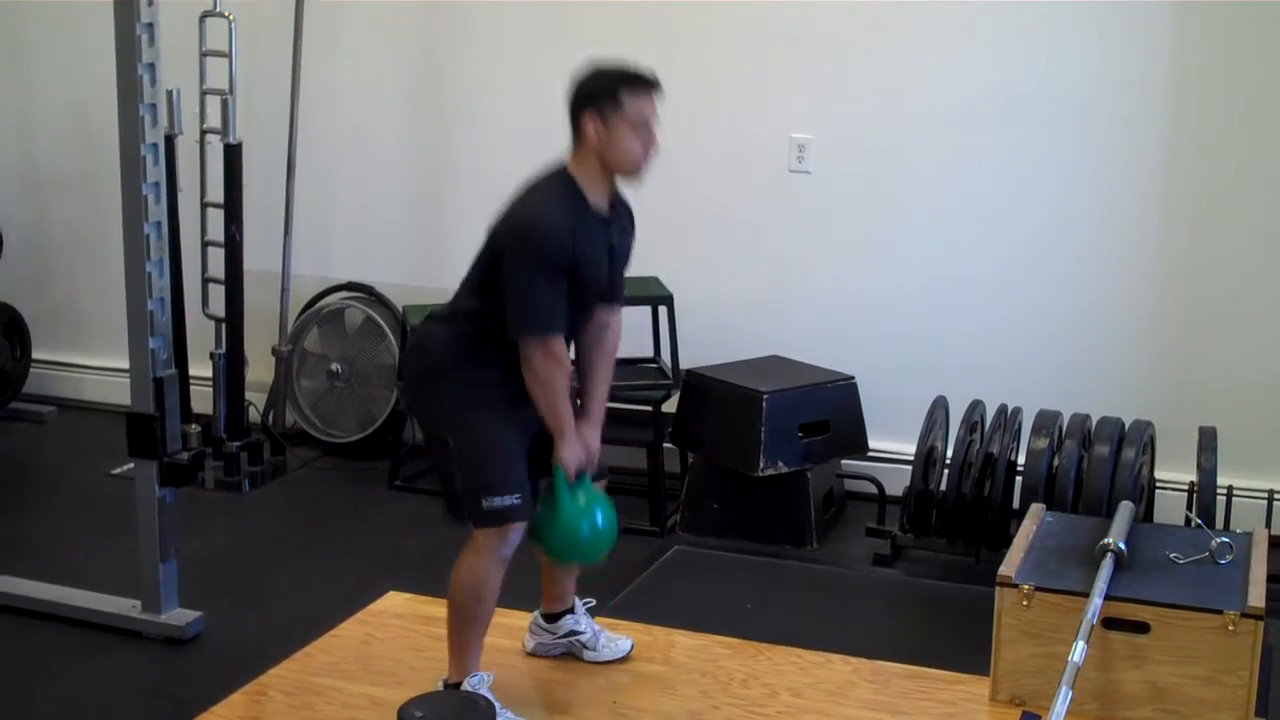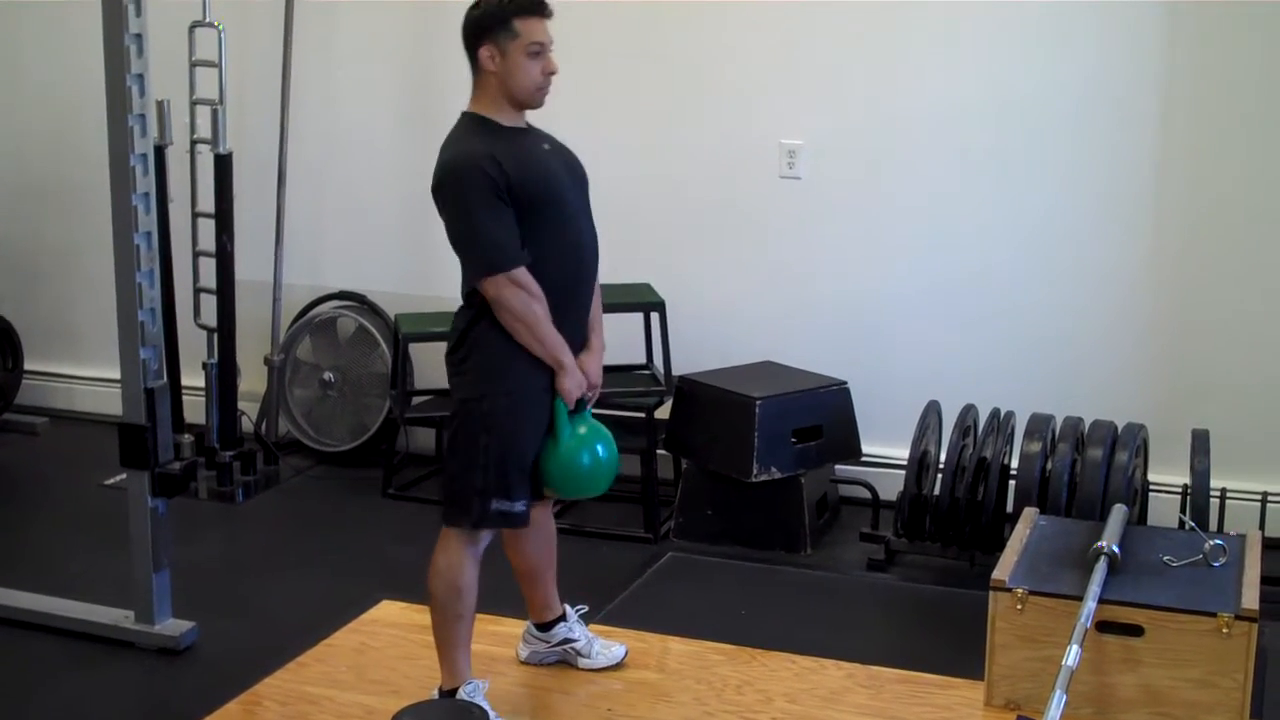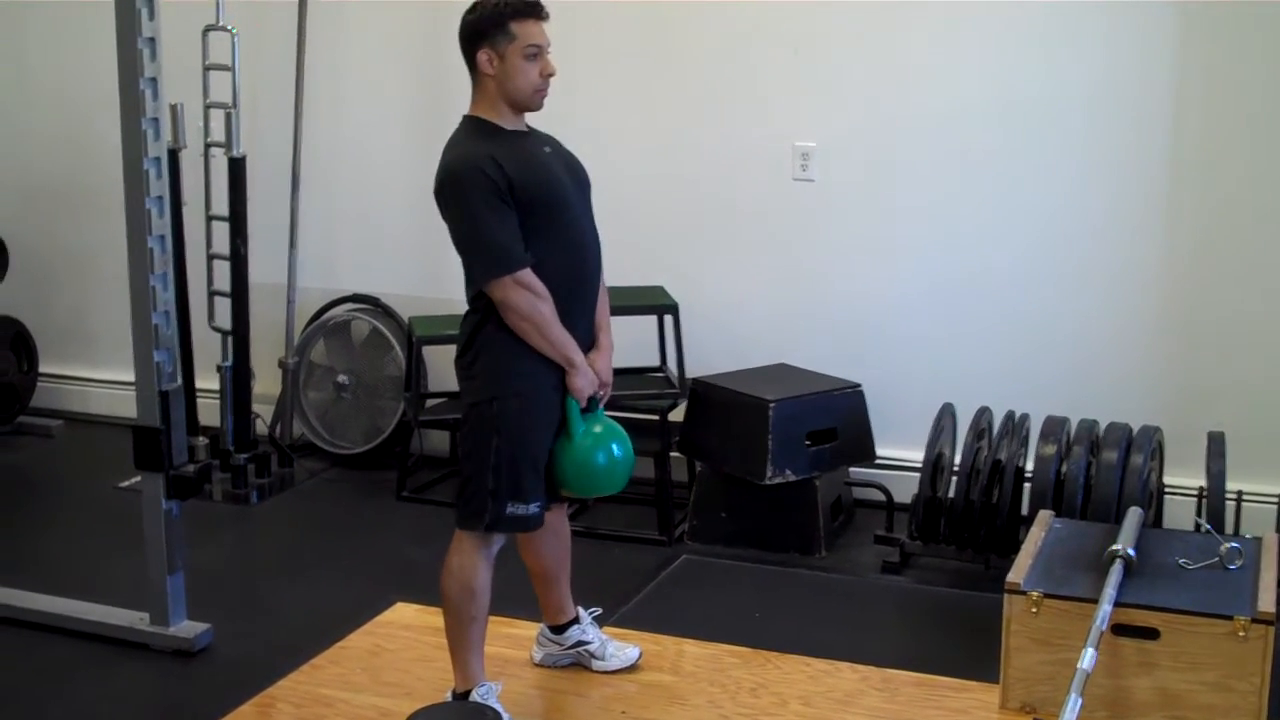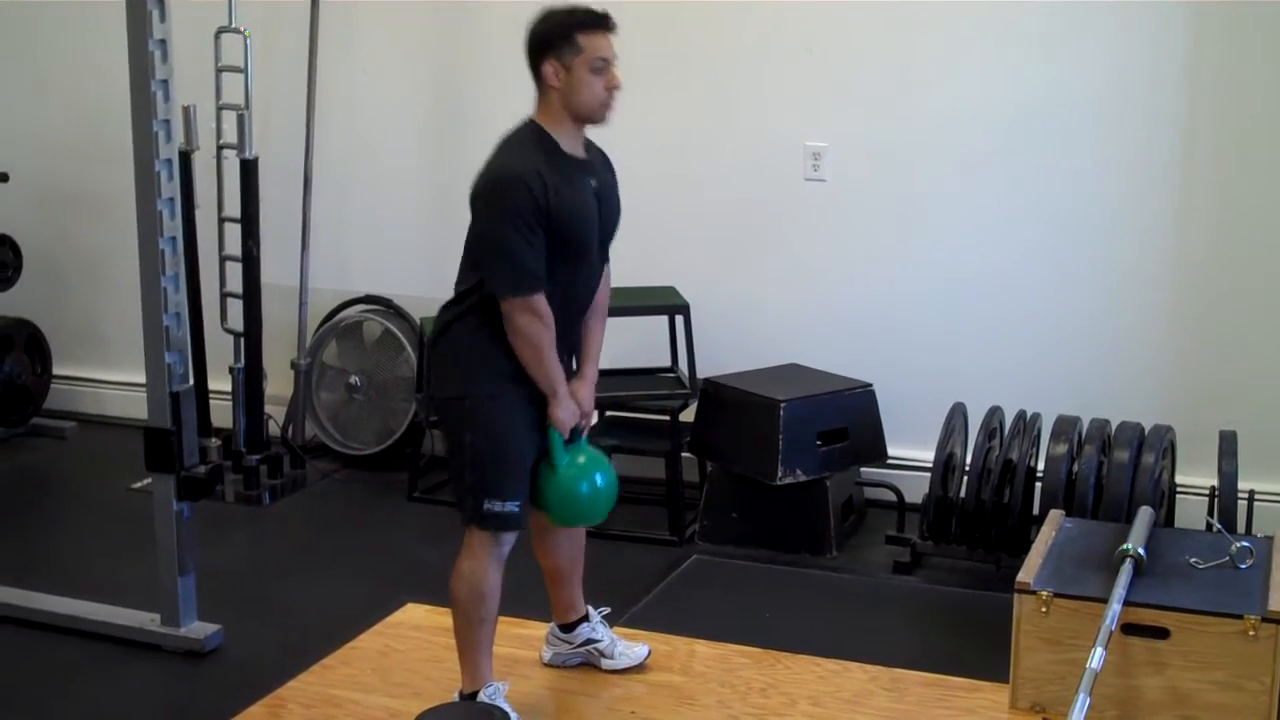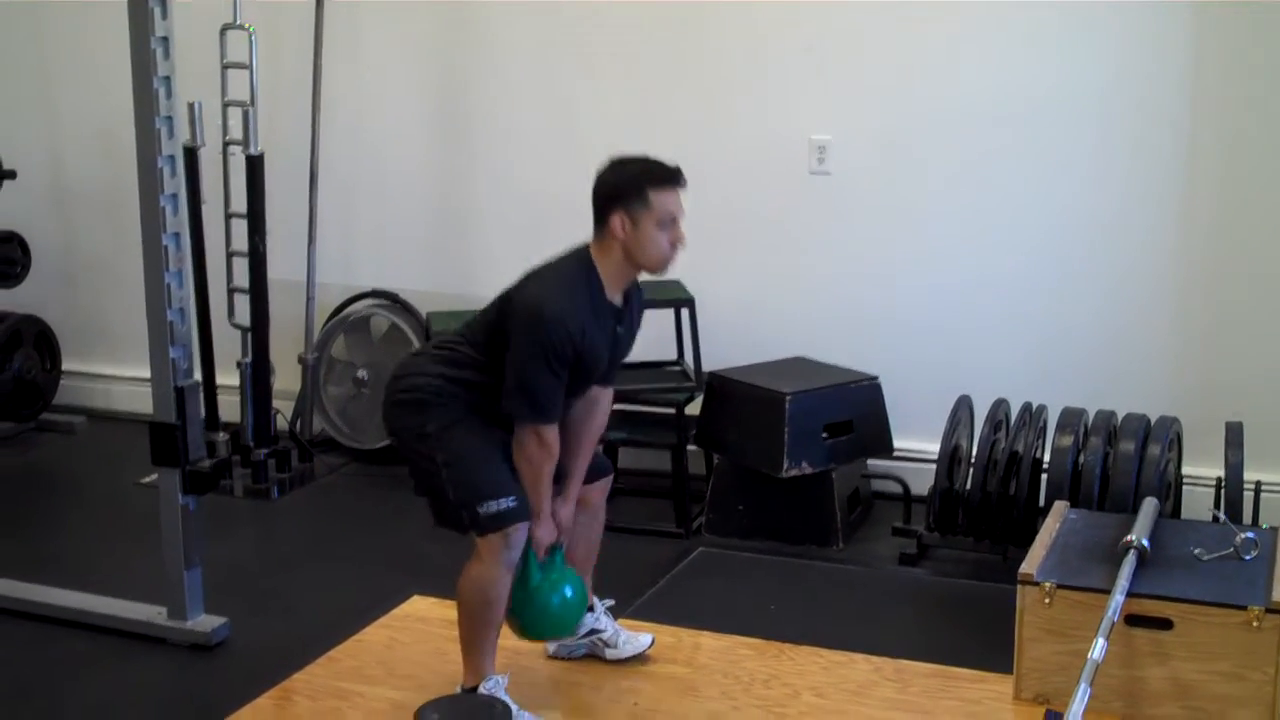
dt=0.4s
person 1, frame 1
left shoulder: (615, 215)
right shoulder: (542, 222)
left elbow: (603, 321)
right elbow: (543, 347)
left wrist: (592, 423)
right wrist: (564, 437)
left hip: (525, 372)
right hip: (460, 368)
right knee: (503, 521)
left ankle: (557, 621)
person 1, frame 2
left shoulder: (539, 143)
right shoulder: (470, 160)
left elbow: (577, 251)
right elbow: (504, 284)
left wrist: (591, 346)
right wrist: (564, 363)
left hip: (555, 360)
right hip: (503, 366)
left knee: (534, 500)
right knee: (471, 524)
left ankle: (549, 629)
person 1, frame 3
left shoulder: (542, 146)
right shoulder: (472, 165)
left elbow: (582, 254)
right elbow: (511, 285)
left wrist: (599, 348)
right wrist: (574, 363)
left hip: (565, 363)
right hip: (514, 371)
left knee: (548, 502)
right knee: (485, 527)
left ankle: (563, 630)
person 1, frame 4
left shoulder: (596, 166)
right shoulder: (516, 176)
left elbow: (595, 279)
right elbow: (524, 307)
left wrist: (583, 378)
right wrist: (558, 395)
left hip: (543, 361)
right hip: (483, 369)
right knee: (498, 526)
left ankle: (573, 631)
person 1, frame 5
left shoulder: (625, 299)
right shoulder: (552, 307)
left elbow: (593, 397)
right elbow: (537, 432)
left wrist: (565, 498)
right wrist: (540, 516)
left hip: (495, 403)
right hip: (432, 403)
left knee: (594, 484)
right knee: (507, 529)
left ankle: (579, 623)
